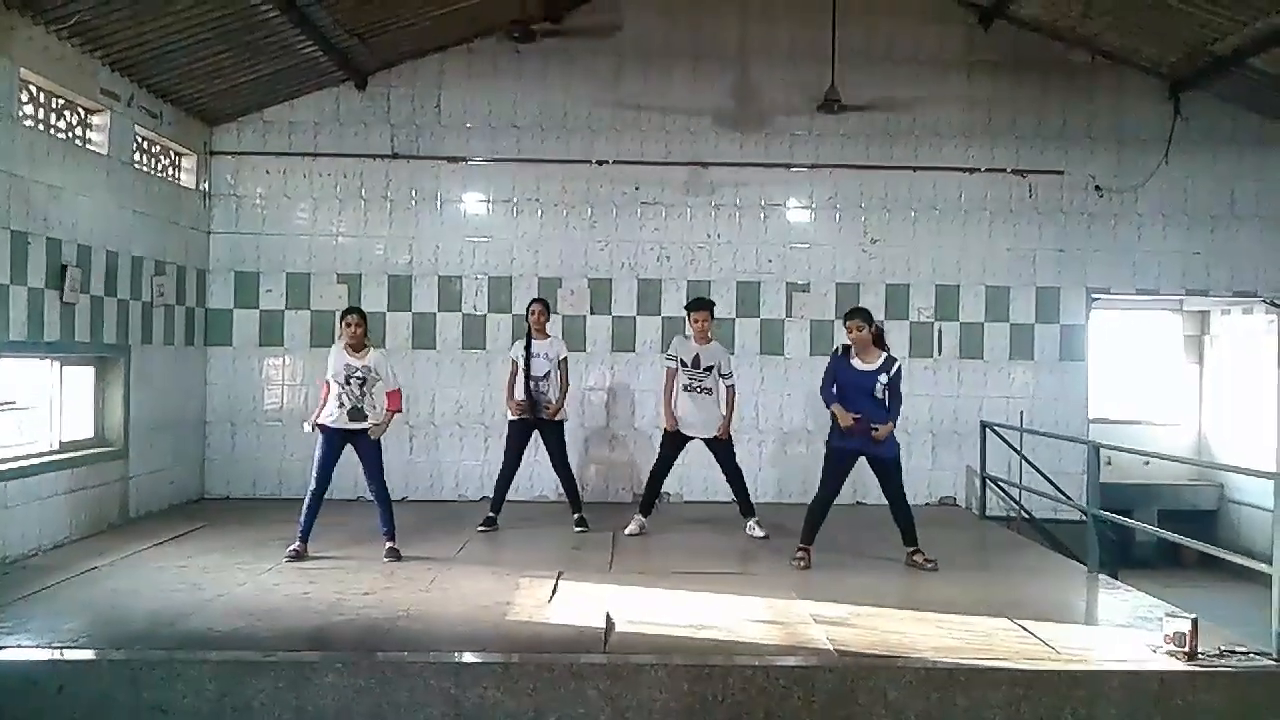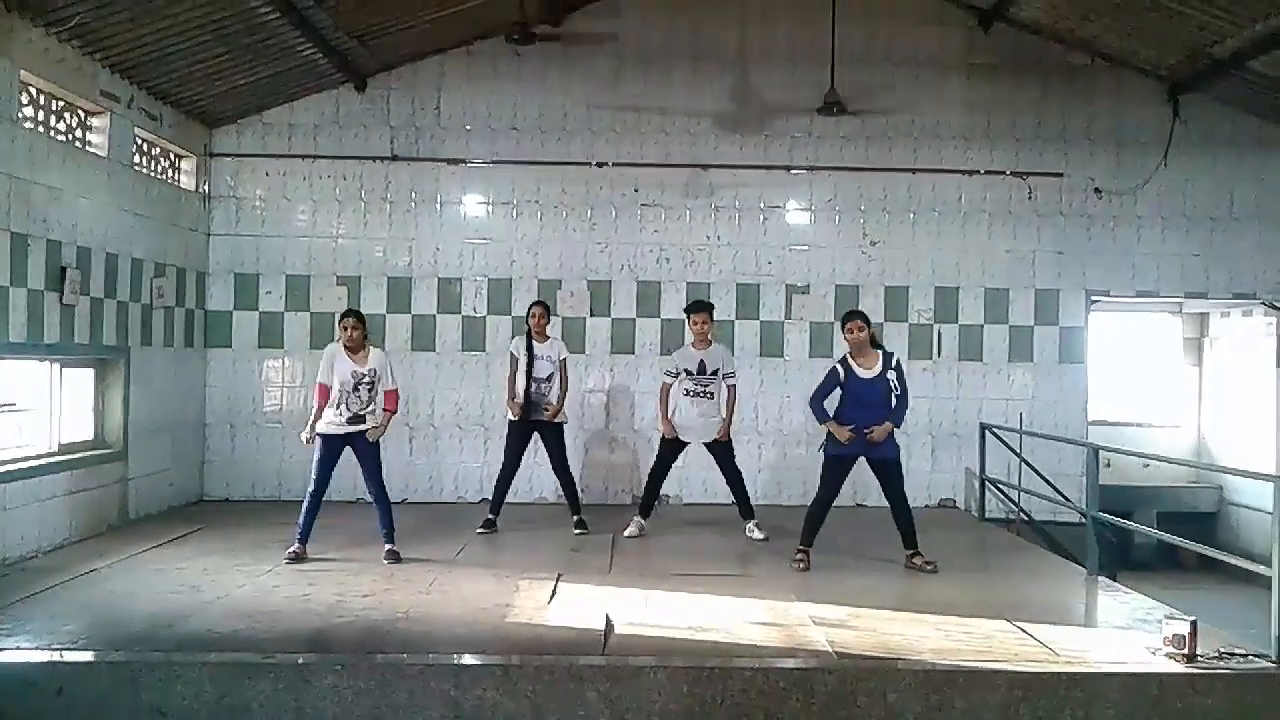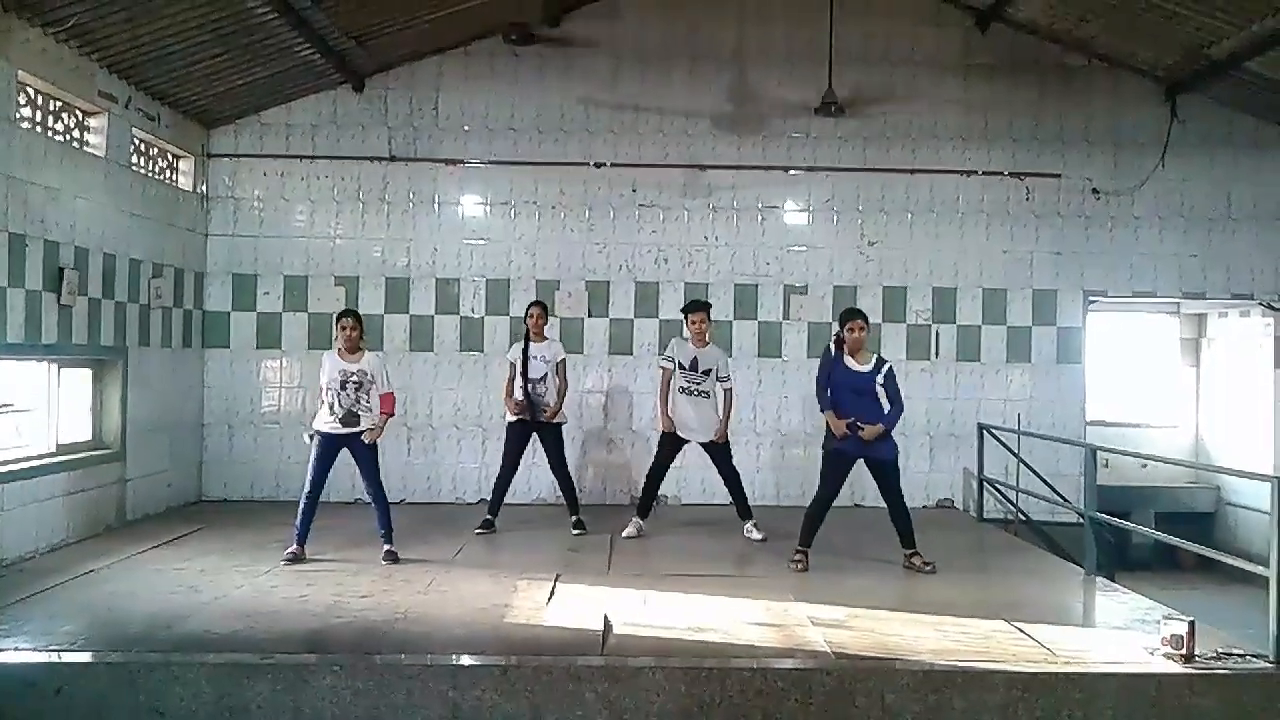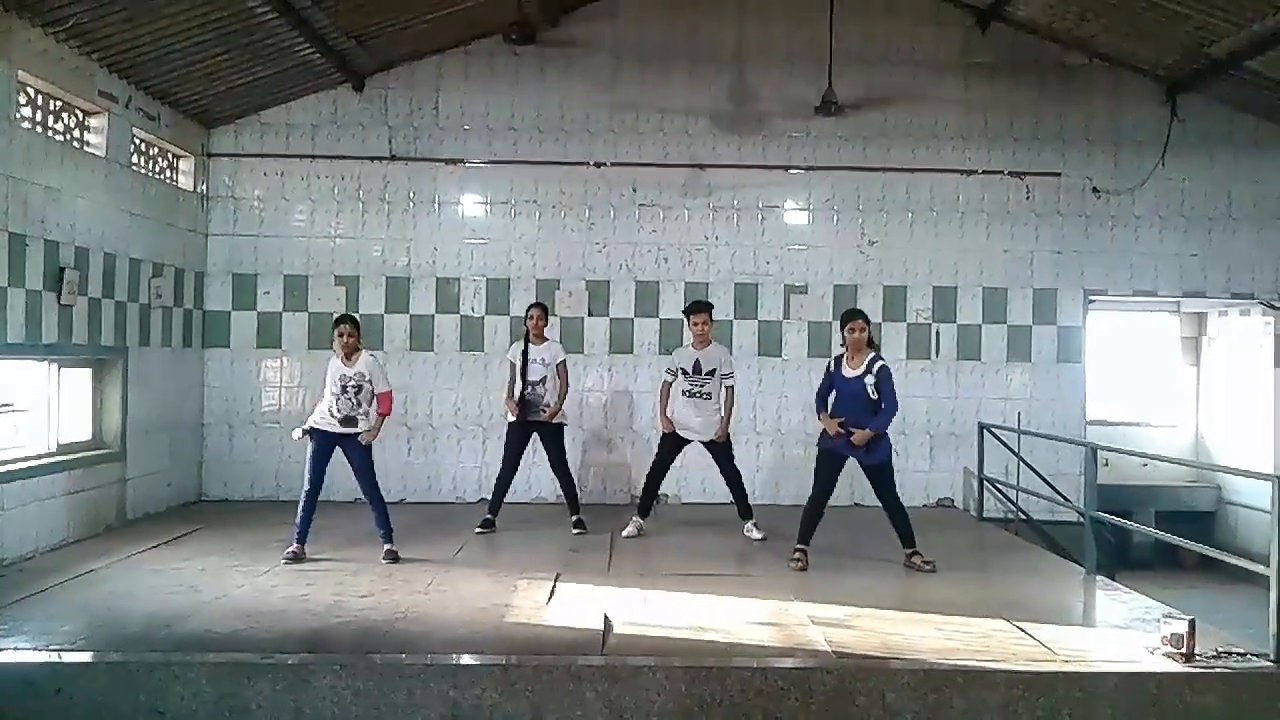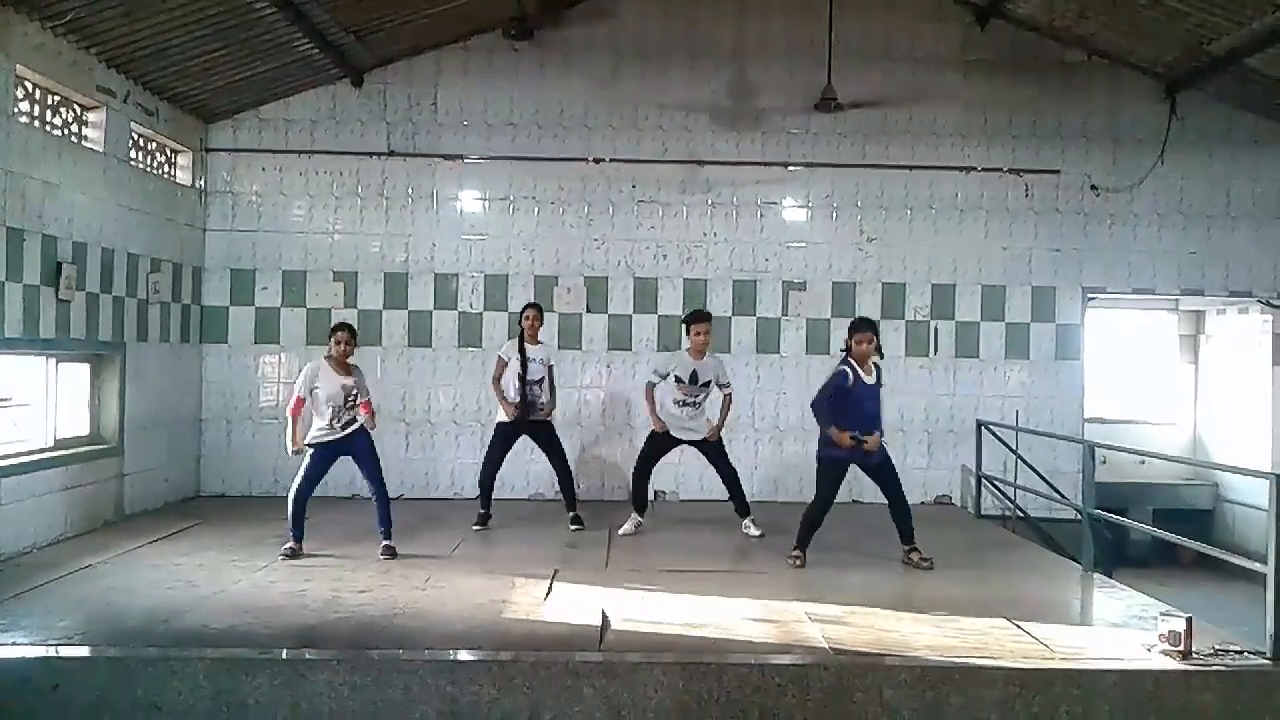
dt=0.3s
person 1, frame 1
left shoulder: (891, 364)
right shoulder: (841, 354)
left elbow: (895, 400)
right elbow: (826, 387)
left wrist: (889, 425)
right wrist: (839, 412)
left hip: (880, 438)
right hip: (844, 437)
left knee: (897, 495)
right knee: (826, 493)
left ankle: (913, 551)
right ankle: (804, 548)
person 1, frame 2
left shoulder: (891, 362)
right shoulder: (841, 368)
left elbow: (902, 400)
right elbow: (816, 400)
left wrist: (889, 426)
right wrist: (832, 427)
left hip: (882, 440)
right hip: (844, 439)
left knee: (897, 496)
right knee: (825, 495)
left ankle: (912, 553)
right ankle: (803, 550)
person 1, frame 3
left shoulder: (882, 365)
right shoulder: (833, 354)
left elbow: (897, 404)
right elbow: (821, 388)
left wrist: (880, 428)
right wrist: (831, 419)
left hip: (879, 440)
right hip: (841, 438)
left knee: (895, 497)
right knee: (825, 495)
left ankle: (911, 553)
right ankle: (801, 550)
person 1, frame 4
left shoulder: (878, 365)
right shoulder: (836, 363)
left elbow: (890, 405)
right elbow: (822, 395)
left wrist: (869, 432)
right wrist: (825, 419)
left hip: (871, 441)
right hip: (834, 437)
left knee: (889, 498)
right knee: (819, 494)
left ankle: (911, 552)
right ankle: (800, 549)
person 1, frame 5
left shoulder: (876, 369)
right shoulder: (844, 371)
right elbow: (818, 405)
left wrist: (877, 434)
right wrist: (835, 434)
left hip: (869, 444)
right hip: (836, 445)
left knee: (896, 494)
right knee: (823, 500)
left ankle: (910, 549)
right ankle: (799, 548)
person 2, frame 1
left shoulder: (378, 357)
right shoulder: (336, 351)
left elbow: (394, 395)
left wrist: (384, 424)
right wrist: (316, 416)
left hip: (365, 430)
right hip: (332, 427)
left knee: (377, 486)
right knee: (317, 485)
left ankle: (390, 542)
right ankle: (301, 542)
person 2, frame 2
left shoulder: (378, 357)
right shoulder: (332, 352)
left elbow: (391, 395)
right elbow: (322, 391)
left wrist: (382, 426)
right wrist: (312, 424)
left hip: (364, 432)
right hip: (330, 430)
left knee: (376, 488)
right knee: (316, 487)
left ankle: (389, 543)
right ankle: (300, 544)
person 2, frame 3
left shoulder: (373, 360)
right shoulder: (328, 357)
left elbow: (387, 398)
right elbow: (324, 394)
left wrist: (379, 428)
right wrist: (313, 424)
left hip: (361, 433)
right hip: (327, 431)
left knee: (374, 488)
right knee: (312, 488)
left ankle: (388, 544)
right ankle: (298, 545)
person 2, frame 4
left shoulder: (370, 362)
right shoulder: (333, 362)
left elbow: (385, 397)
left wrist: (374, 428)
right wrist: (305, 424)
left hip: (355, 434)
right hip: (322, 430)
left knee: (370, 488)
right knee: (311, 487)
left ankle: (388, 543)
right ankle: (298, 544)
person 2, frame 5
left shoulder: (357, 373)
right shoulder: (315, 368)
right elbow: (296, 404)
left wrist: (368, 417)
right wrist: (293, 438)
left hip: (356, 434)
right hip: (323, 440)
left knee: (378, 486)
right knee: (298, 492)
left ankle: (386, 539)
right ankle: (295, 541)
person 3, frame 1
left shoulder: (720, 352)
right shoulder: (678, 343)
left elbow: (730, 388)
right elbow: (669, 380)
left wrist: (727, 421)
right wrist: (668, 414)
left hip: (713, 424)
right hip: (680, 422)
left knee: (732, 470)
right knee: (660, 468)
left ankle: (750, 519)
right ankle: (641, 516)
person 3, frame 2
left shoulder: (723, 353)
right shoulder: (680, 355)
left elbow: (731, 389)
right elbow: (666, 389)
left wrist: (727, 423)
right wrist: (664, 422)
left hip: (714, 427)
right hip: (680, 426)
left knee: (732, 473)
right knee: (658, 471)
left ankle: (750, 521)
right ankle: (640, 518)
person 3, frame 3
left shoulder: (718, 355)
right shoulder: (675, 345)
left elbow: (727, 391)
right elbow: (666, 380)
left wrist: (724, 425)
right wrist: (664, 414)
left hip: (711, 427)
right hip: (677, 424)
left knee: (729, 473)
right knee: (656, 471)
left ankle: (748, 522)
right ankle: (639, 519)
person 3, frame 4
left shoulder: (721, 353)
right shoulder: (679, 354)
left elbow: (729, 390)
right elbow: (666, 385)
left wrist: (725, 424)
right wrist: (663, 416)
left hip: (712, 427)
right hip: (678, 425)
left knee: (731, 472)
right knee: (657, 470)
left ankle: (749, 521)
right ankle: (639, 519)
person 3, frame 5
left shoulder: (715, 363)
right shoulder: (672, 360)
left elbow: (727, 395)
right elbow: (650, 386)
left wrist: (719, 426)
right wrist: (654, 417)
left hip: (701, 428)
right hip: (669, 426)
left knee: (726, 469)
right knee: (642, 466)
left ankle: (746, 518)
right ankle: (637, 515)
person 4, frame 1
left shoulder: (557, 345)
right shoulder: (519, 345)
left elbow: (564, 379)
right elbow: (512, 377)
left wrist: (559, 404)
right wrist: (509, 400)
left hip: (550, 414)
right hip: (521, 414)
left knee: (561, 465)
right knee: (509, 464)
left ankle: (577, 513)
right ankle: (492, 514)
person 4, frame 2
left shoulder: (558, 346)
right shoulder: (519, 343)
left elbow: (564, 380)
right elbow: (512, 377)
left wrist: (559, 405)
right wrist: (510, 401)
left hip: (549, 415)
right hip: (521, 415)
left knee: (561, 466)
right knee: (508, 466)
left ankle: (577, 515)
right ankle: (492, 516)
person 4, frame 3
left shoulder: (555, 347)
right shoulder: (517, 348)
left elbow: (563, 381)
right elbow: (511, 379)
left wrist: (558, 406)
right wrist: (507, 399)
left hip: (548, 416)
right hip: (520, 416)
left knee: (559, 467)
right knee: (507, 467)
left ankle: (575, 516)
right ankle: (490, 517)
person 4, frame 4
left shoulder: (555, 348)
right shoulder: (517, 348)
left elbow: (564, 382)
right elbow: (512, 380)
left wrist: (557, 407)
right wrist: (508, 401)
left hip: (549, 417)
right hip: (520, 416)
left knee: (560, 466)
right knee: (508, 466)
left ankle: (575, 515)
right ankle: (490, 516)
person 4, frame 5
left shoulder: (546, 351)
right shoulder: (510, 347)
left elbow: (550, 383)
right elbow: (495, 379)
left wrist: (551, 404)
right wrist: (504, 403)
left hip: (539, 417)
right hip: (511, 417)
left knee: (561, 463)
right knee: (489, 465)
left ankle: (572, 511)
right ankle: (484, 511)
